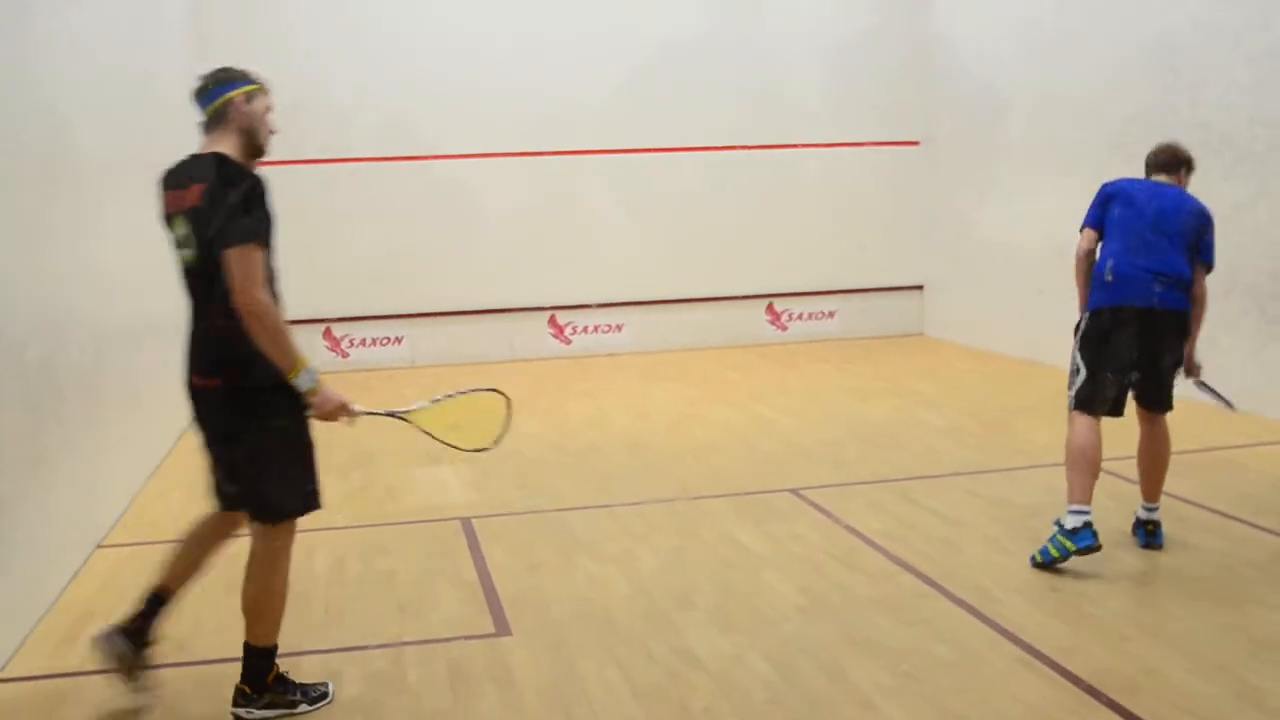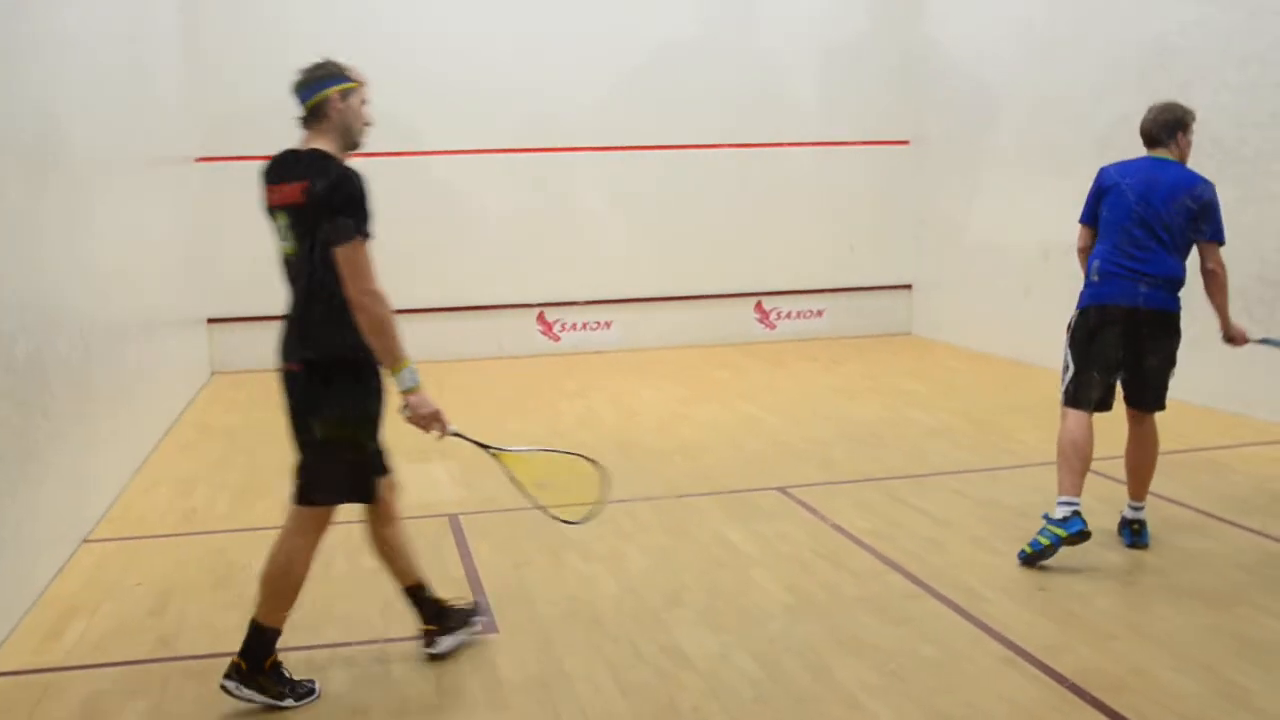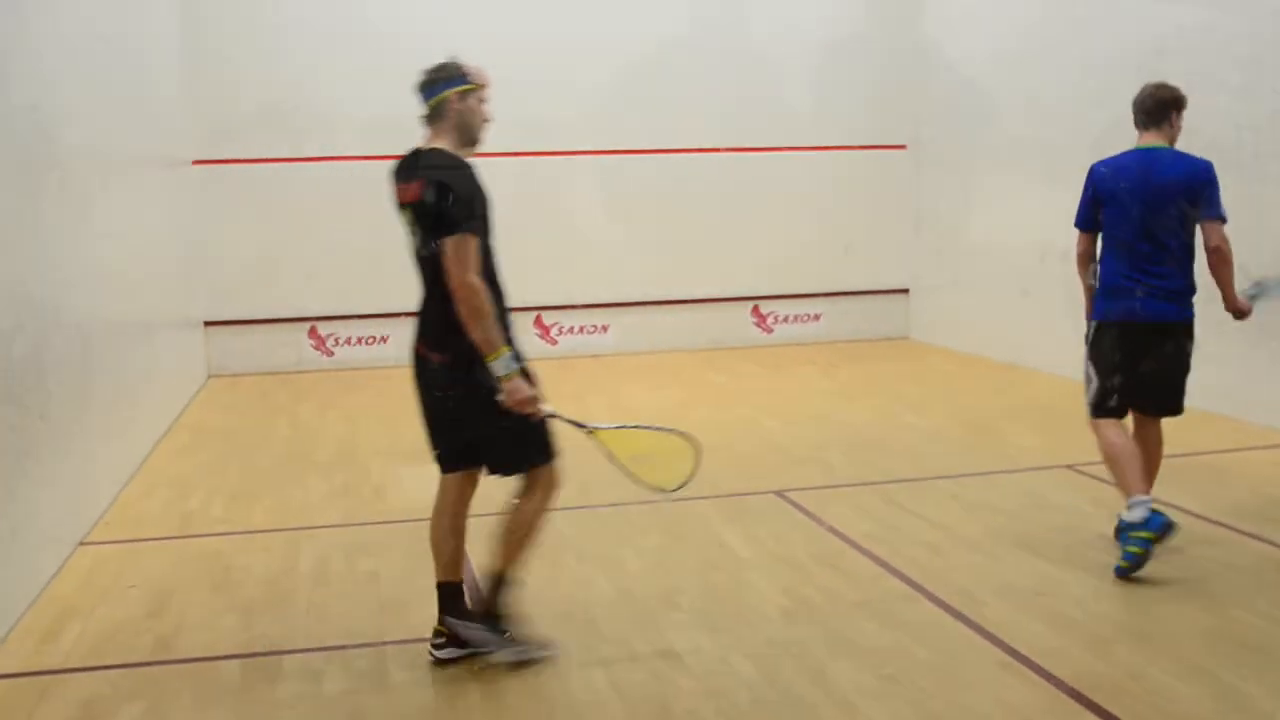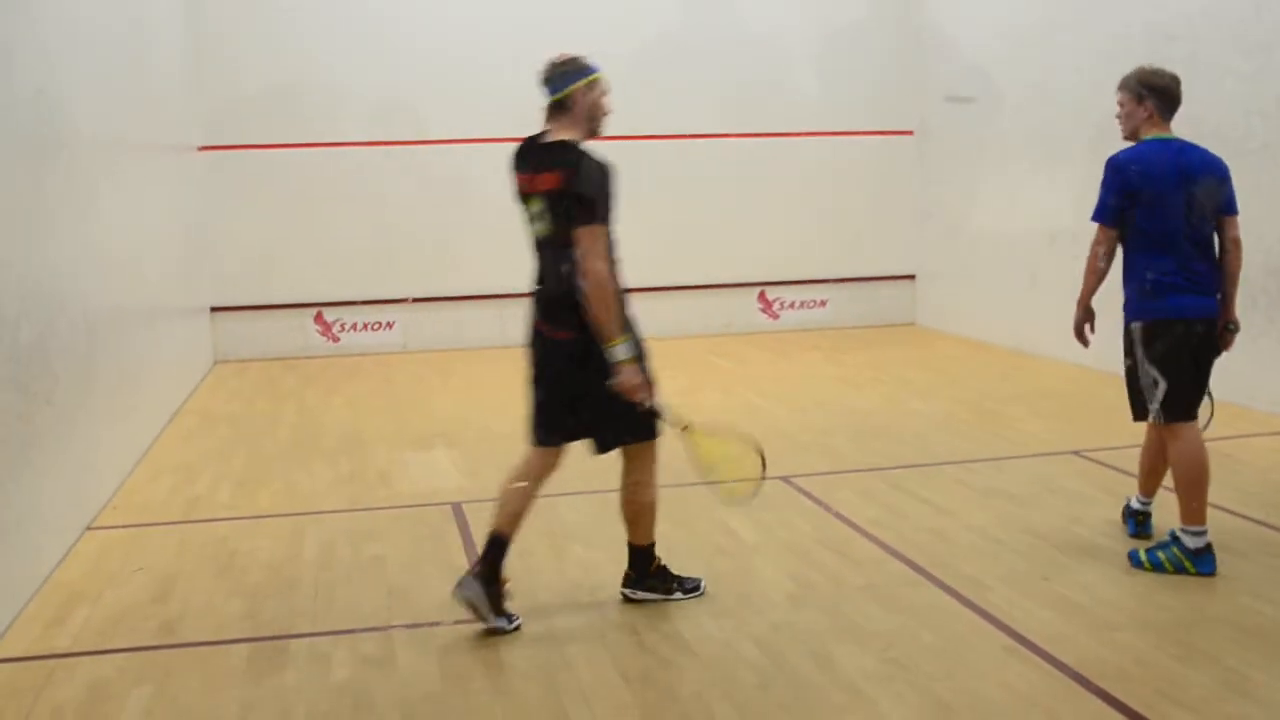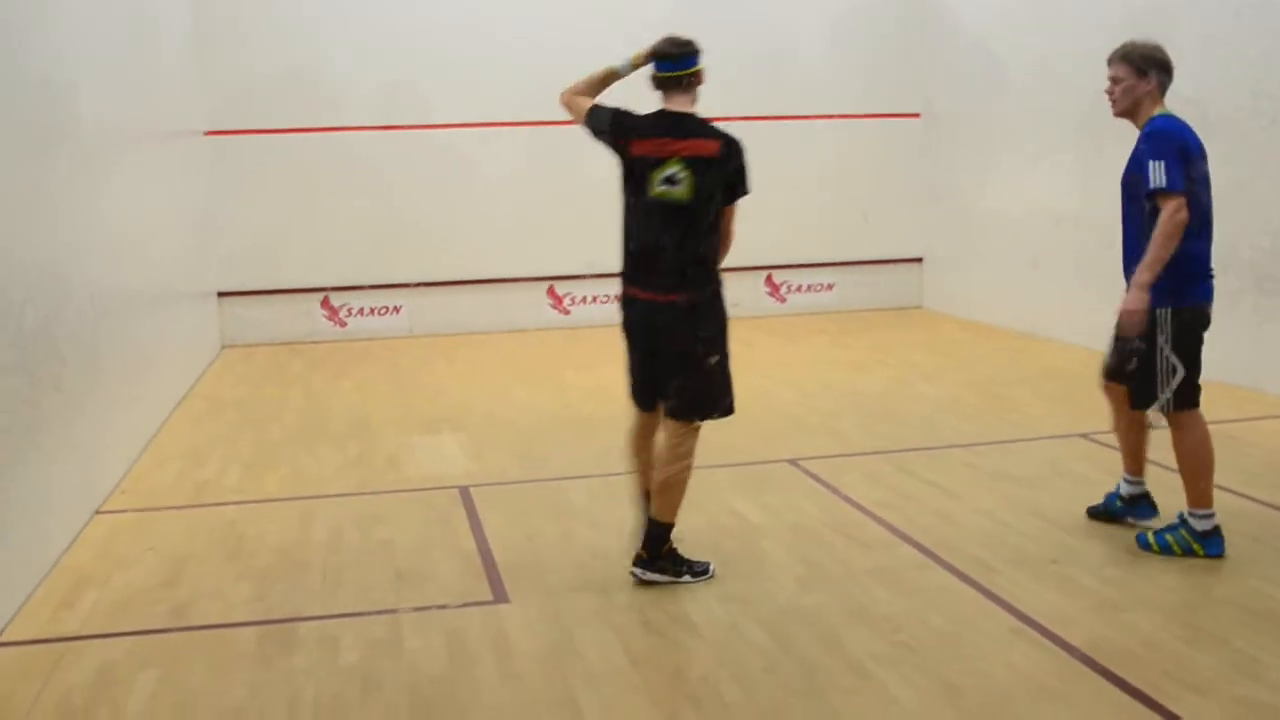
dt=0.4s
person 1, frame 1
left shoulder: (179, 182)
right shoulder: (239, 184)
right elbow: (252, 300)
right wrist: (309, 382)
left hip: (209, 378)
right hip: (253, 384)
left knee: (230, 515)
right knee: (277, 529)
left ankle: (136, 629)
person 1, frame 2
left shoulder: (279, 172)
right shoulder: (339, 182)
right elbow: (363, 295)
left wrist: (343, 87)
right wrist: (409, 383)
left hip: (309, 362)
right hip: (336, 369)
left knee: (381, 494)
right knee: (311, 517)
left ankle: (435, 618)
right ankle: (253, 663)
person 1, frame 3
left shoulder: (411, 170)
right shoulder: (453, 177)
right elbow: (466, 283)
left wrist: (466, 84)
right wrist: (505, 370)
left hip: (434, 355)
right hip: (471, 358)
left knee: (457, 484)
right knee: (541, 476)
left ankle: (454, 624)
right ankle: (486, 611)
person 1, frame 4
left shoulder: (528, 158)
right shoulder: (587, 170)
left elbow: (549, 137)
right elbow: (595, 271)
left wrist: (560, 82)
right wrist: (622, 355)
left hip: (549, 332)
right hip: (591, 334)
left knee: (543, 454)
right knee: (639, 452)
left ankle: (486, 573)
right ankle: (643, 572)
person 1, frame 5
left shoulder: (629, 131)
right shoulder: (725, 148)
left elbow: (572, 96)
right elbow: (723, 237)
left wrist: (630, 63)
left hip: (638, 298)
right hip: (693, 302)
left knee: (648, 412)
right knee: (681, 428)
left ankle: (650, 516)
right ankle: (655, 553)
person 2, frame 1
left shoulder: (1114, 190)
right shoulder: (1197, 210)
left elbow: (1085, 249)
right elbow: (1198, 287)
left wrist: (1086, 308)
right wrist: (1189, 349)
left hip: (1112, 303)
right hip: (1170, 310)
left knee: (1085, 412)
right knee: (1152, 415)
left ankle: (1077, 523)
right ankle: (1149, 520)
person 2, frame 2
left shoulder: (1110, 175)
right shoulder: (1199, 189)
left elbow: (1084, 245)
right elbow: (1211, 266)
right wrist: (1226, 323)
left hip: (1103, 302)
right hip: (1160, 311)
left knee: (1077, 408)
right knee: (1142, 414)
left ankle: (1067, 513)
right ankle: (1135, 518)
person 2, frame 3
left shoulder: (1102, 173)
right shoulder: (1197, 172)
left elbow: (1084, 251)
right elbow: (1216, 244)
left wrist: (1094, 297)
right wrist: (1231, 300)
left hip: (1115, 312)
right hip: (1172, 316)
left knee: (1106, 416)
right knee: (1148, 417)
left ankle: (1142, 513)
right ankle: (1137, 518)
person 2, frame 4
left shoulder: (1125, 165)
right shoulder: (1211, 165)
left elbow: (1104, 246)
right elbow: (1232, 242)
left wrist: (1084, 303)
right wrist: (1228, 310)
left hip: (1154, 312)
right hip: (1202, 311)
left knee: (1177, 423)
right knee: (1167, 415)
left ankle: (1195, 543)
right ankle: (1139, 509)
person 2, frame 5
left shoulder: (1160, 136)
right shoulder: (1175, 135)
left elbow: (1176, 214)
left wrist: (1140, 284)
left hip: (1170, 297)
right hip: (1166, 295)
left knee: (1179, 407)
right knee: (1119, 385)
left ankle: (1202, 526)
right ankle: (1133, 494)
